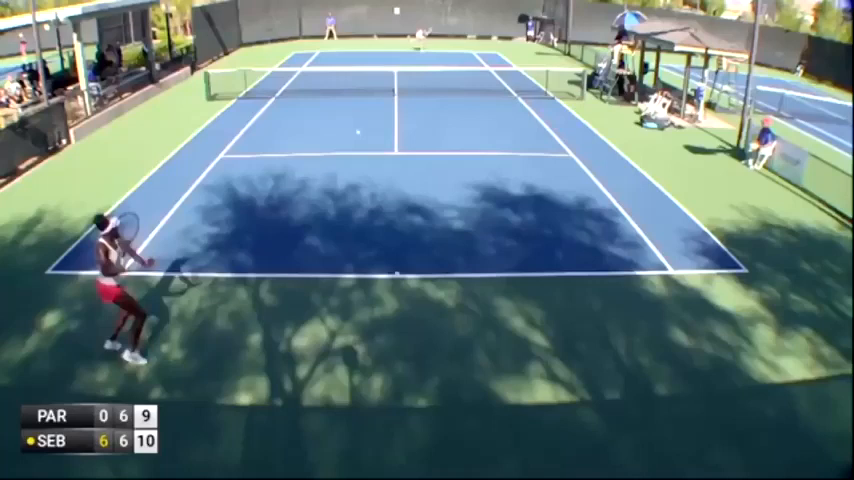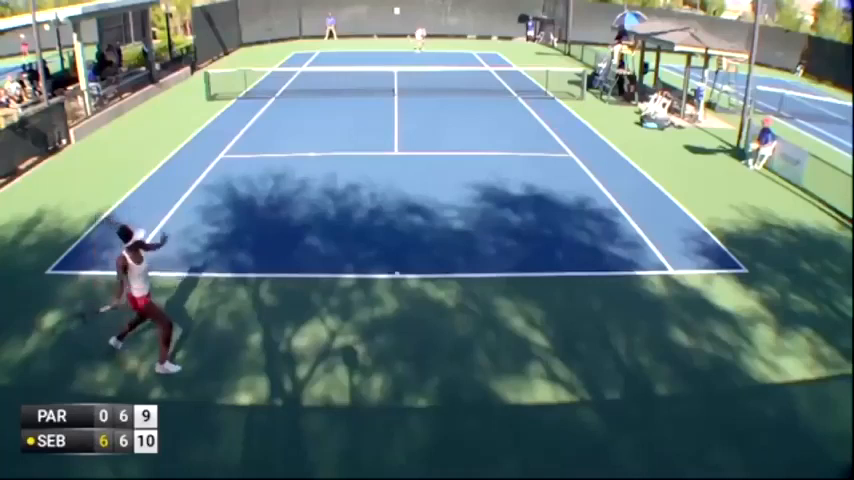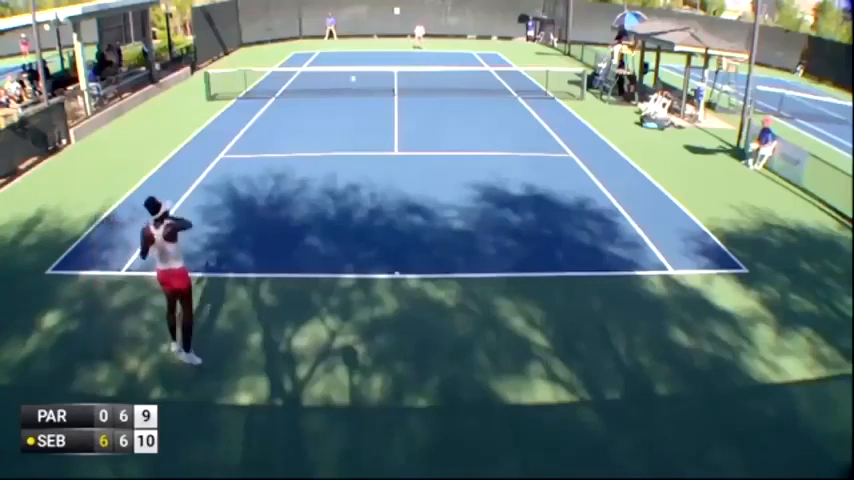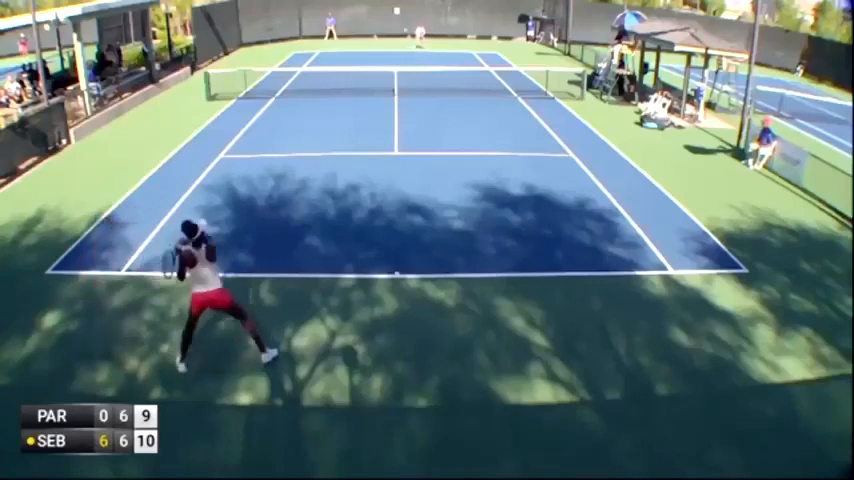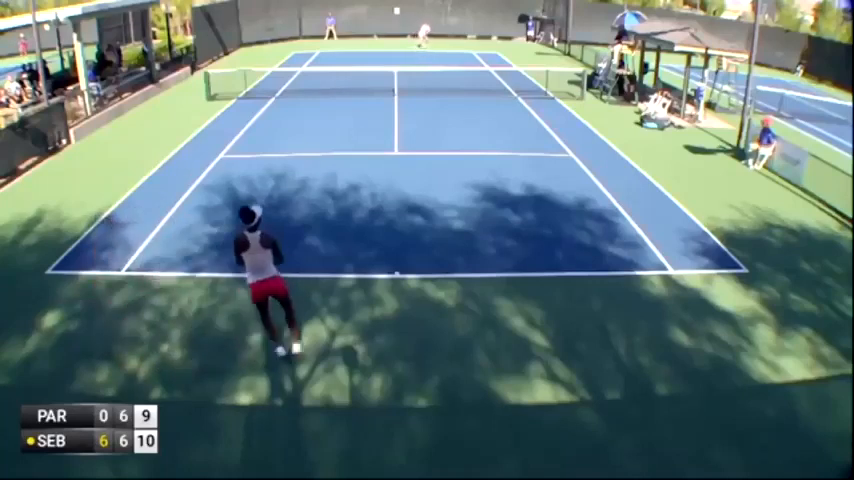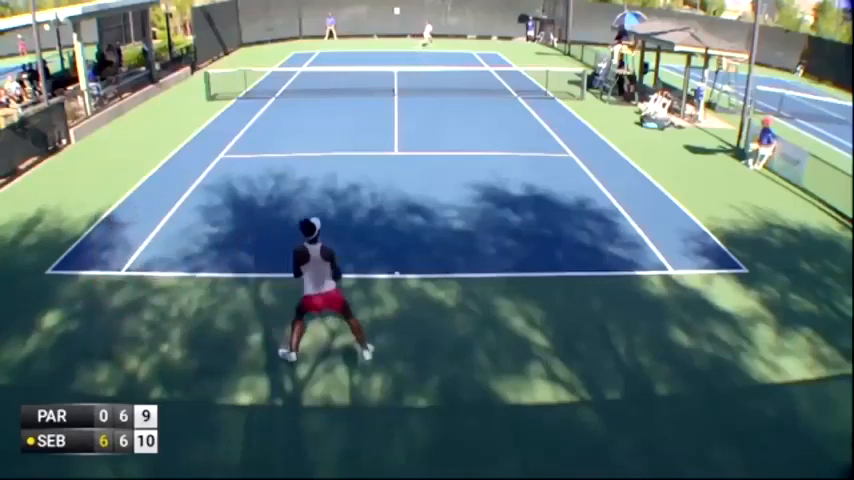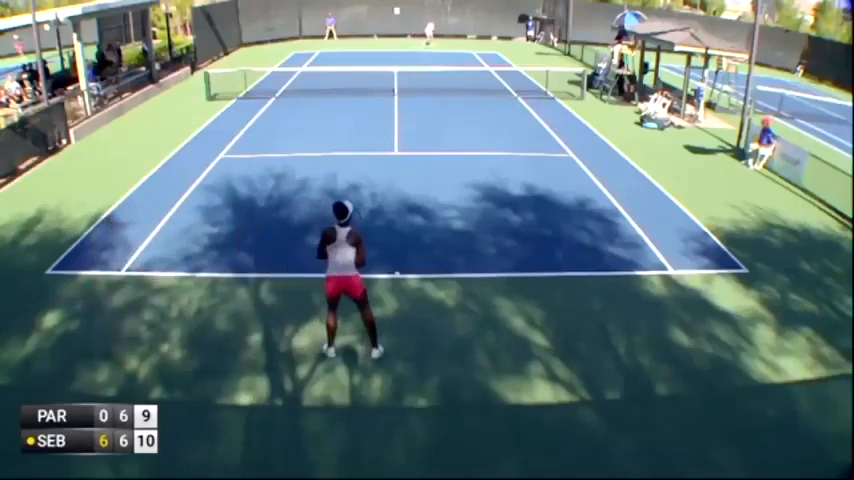
dt=0.3s
person 1, frame 1
left shoulder: (116, 238)
right shoulder: (101, 247)
left elbow: (130, 250)
right elbow: (106, 272)
left wrist: (143, 262)
left hip: (112, 284)
right hip: (108, 287)
left knee: (128, 310)
right knee: (141, 314)
left ankle: (112, 341)
right ankle: (132, 352)
person 1, frame 2
left shoulder: (139, 247)
right shoulder: (122, 260)
left elbow: (149, 247)
right elbow: (121, 282)
left wrist: (161, 244)
right wrist: (118, 298)
left hip: (143, 293)
right hip: (139, 298)
left knee: (141, 317)
right knee: (166, 324)
left ankle: (117, 339)
right ankle: (162, 363)
person 1, frame 3
left shoulder: (146, 231)
right shoulder: (171, 227)
left elbow: (143, 256)
right elbow: (188, 224)
right wrist: (171, 217)
left hip: (162, 274)
right hip: (178, 273)
left knee: (171, 307)
right knee: (187, 312)
left ankle: (174, 343)
right ankle: (186, 352)
person 1, frame 4
left shoulder: (185, 254)
right shoulder: (210, 248)
left elbow: (181, 277)
left hip: (198, 296)
right hip: (218, 293)
left knee: (190, 327)
right knee: (245, 319)
left ankle: (182, 361)
right ankle: (265, 353)
person 1, frame 5
left shoulder: (238, 240)
right shoulder: (266, 238)
left elbow: (240, 262)
right elbow: (280, 259)
left hip: (256, 285)
right hip: (274, 281)
left knee: (264, 316)
right knee: (289, 310)
left ankle: (279, 346)
right ankle: (295, 343)
person 1, frame 6
left shoulder: (298, 251)
right shoulder: (327, 251)
left elbow: (296, 274)
right elbow: (337, 275)
left hip: (310, 297)
right hip: (331, 294)
left knee: (298, 317)
right knee: (350, 318)
left ankle: (290, 351)
right ankle: (365, 349)
person 1, frame 7
left shoulder: (327, 233)
right shoulder: (355, 236)
left elbow: (320, 255)
right elbow: (361, 262)
left hip: (333, 280)
right hip: (352, 280)
left knee: (331, 311)
right knee: (366, 312)
left ankle: (330, 347)
right ankle: (375, 348)
